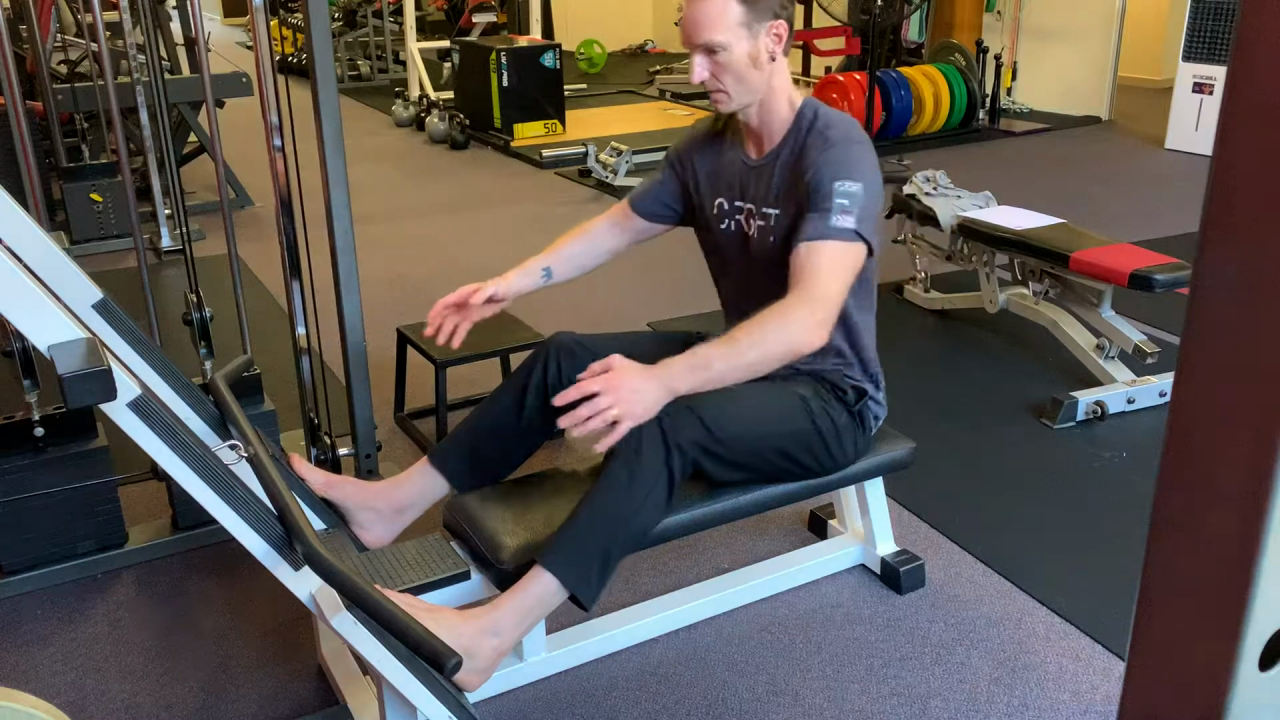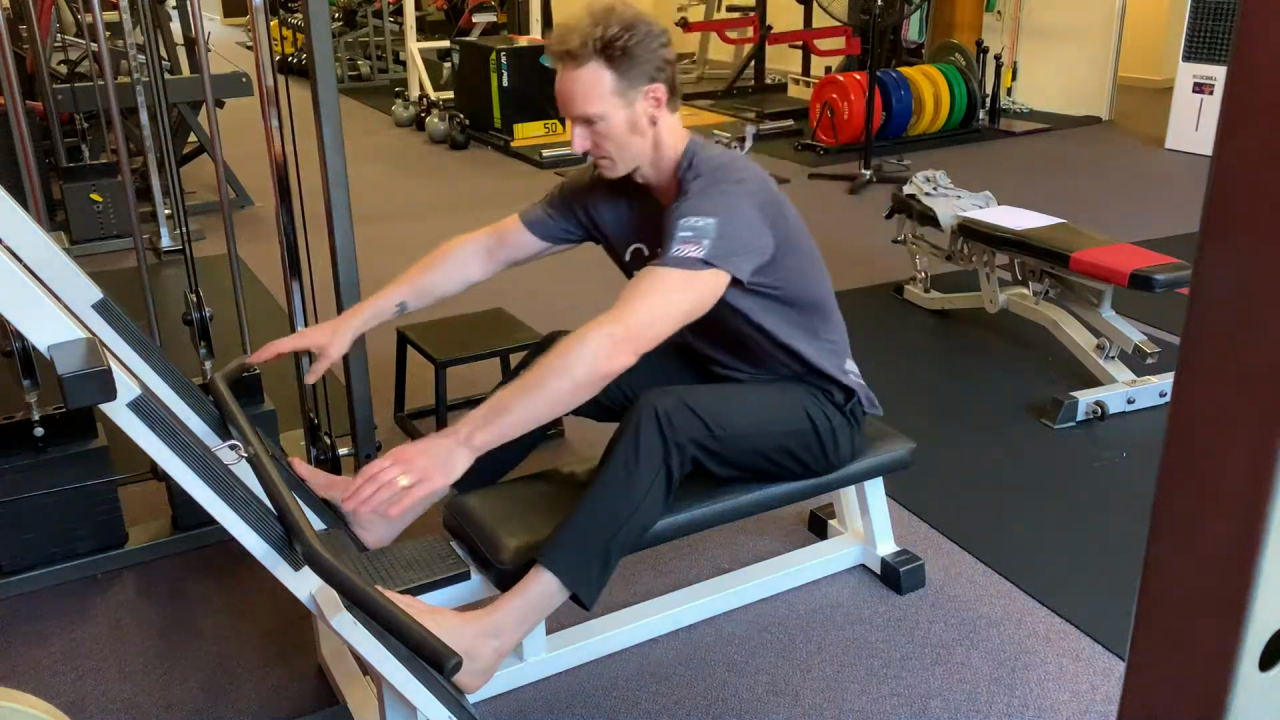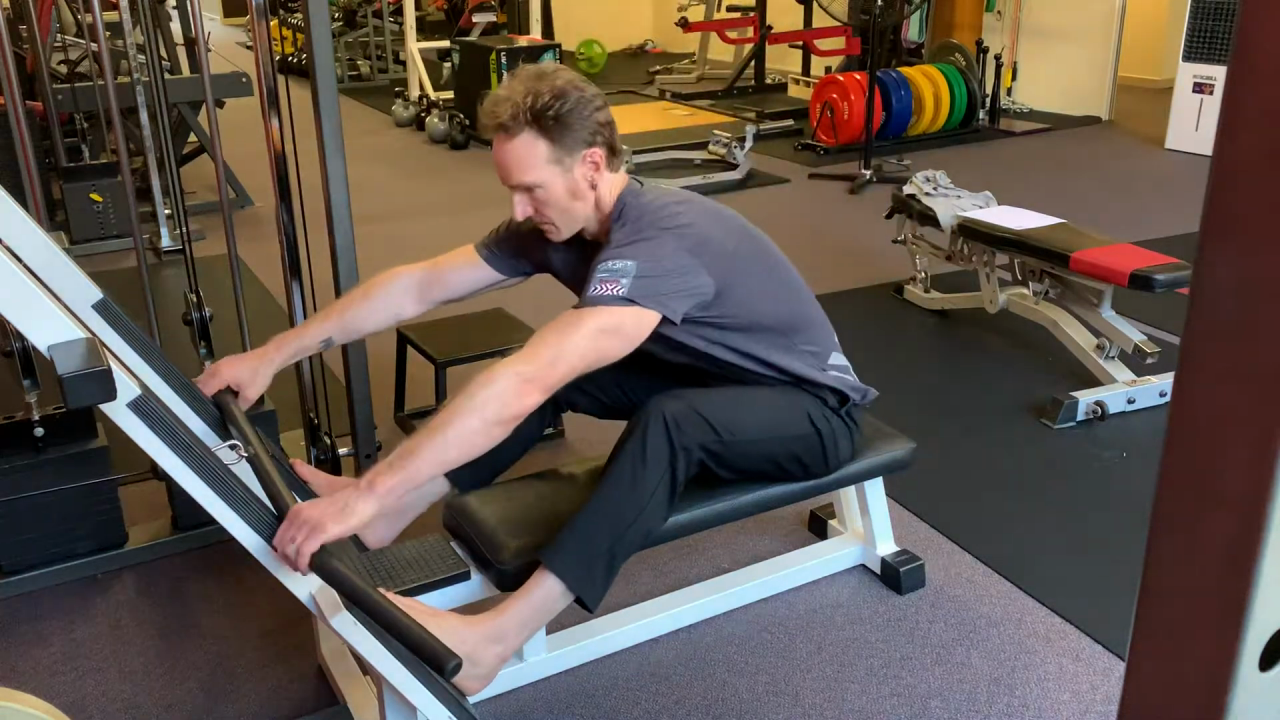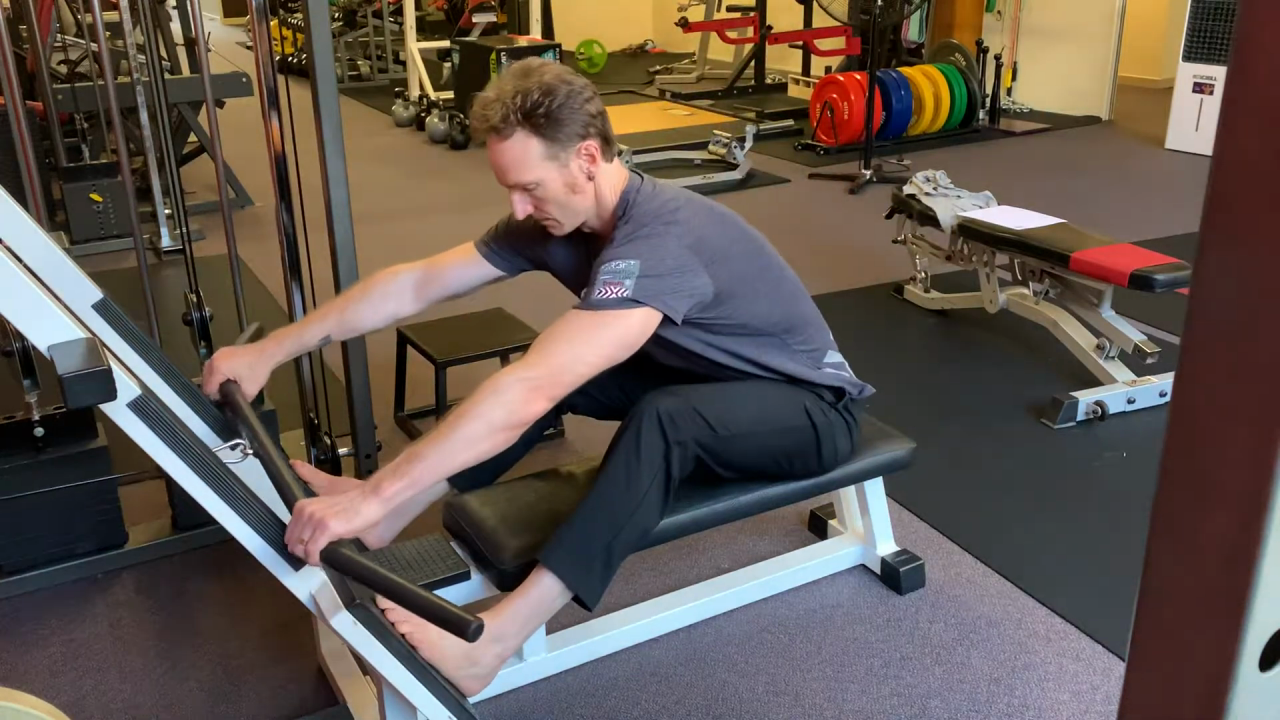
dt=0.4s
person 1, frame 1
left shoulder: (834, 152)
right shoulder: (710, 147)
left elbow: (808, 318)
right elbow: (620, 225)
left wrist: (662, 383)
right wrist: (516, 280)
left hip: (829, 399)
right hip: (743, 360)
left knee: (664, 427)
right knee: (562, 358)
left ankle: (497, 629)
right ankle: (393, 501)
person 1, frame 2
left shoulder: (722, 196)
right shoulder: (608, 185)
left elbow: (618, 343)
right elbow: (486, 248)
left wrist: (459, 445)
right wrist: (352, 322)
left hip: (812, 406)
right hip: (719, 370)
left knee: (664, 417)
right knee: (557, 361)
left ankle: (493, 632)
right ankle: (384, 509)
person 1, frame 3
left shoulder: (658, 242)
right shoulder: (557, 222)
left elbow: (520, 387)
right elbow: (418, 287)
left wrist: (364, 496)
right wrist: (270, 356)
left hip: (810, 407)
right hip: (715, 370)
left knee: (670, 421)
right knee: (549, 371)
left ankle: (496, 637)
right ankle: (397, 513)
person 1, frame 4
left shoulder: (659, 239)
right shoulder: (555, 218)
left elbow: (528, 394)
right elbow: (416, 285)
left wrist: (372, 496)
right wrist: (267, 352)
left hip: (808, 405)
right hip: (712, 370)
left knee: (664, 418)
right knee: (548, 373)
left ankle: (490, 638)
right ankle: (392, 516)
